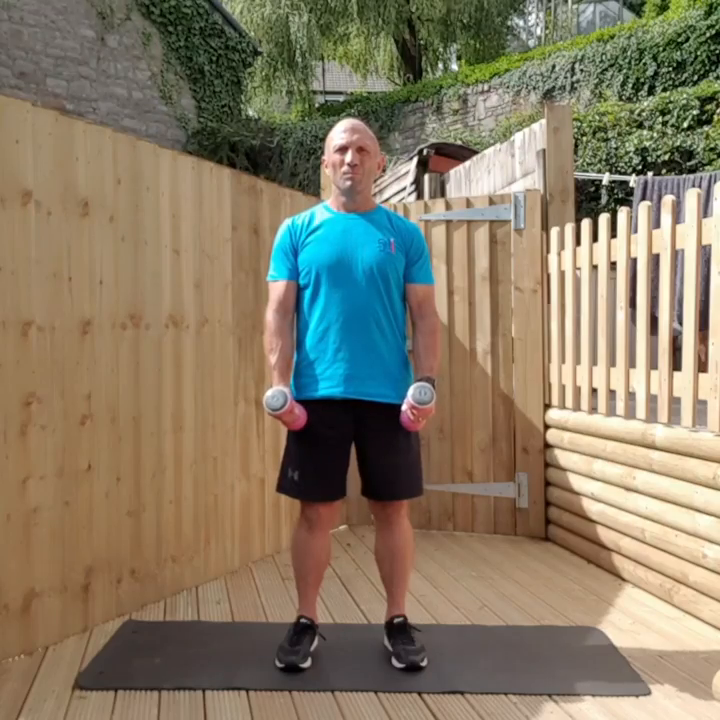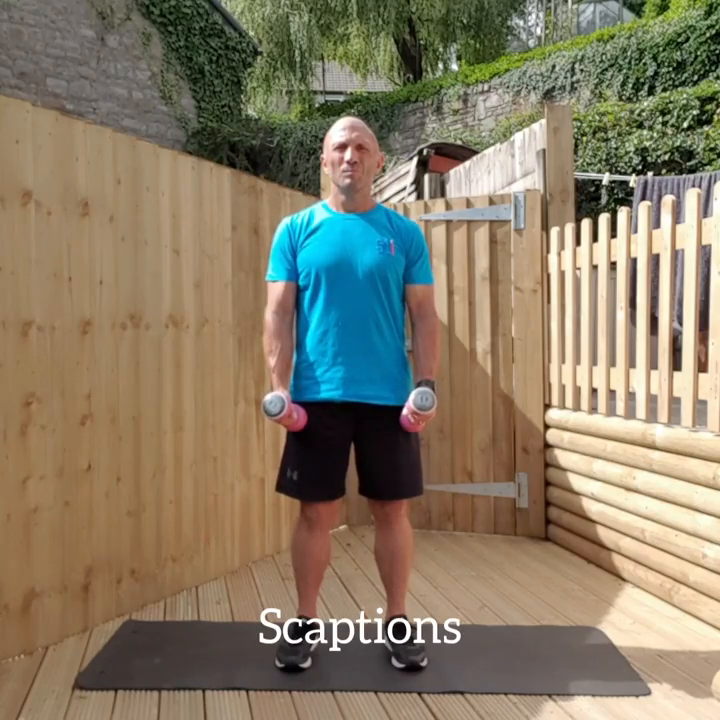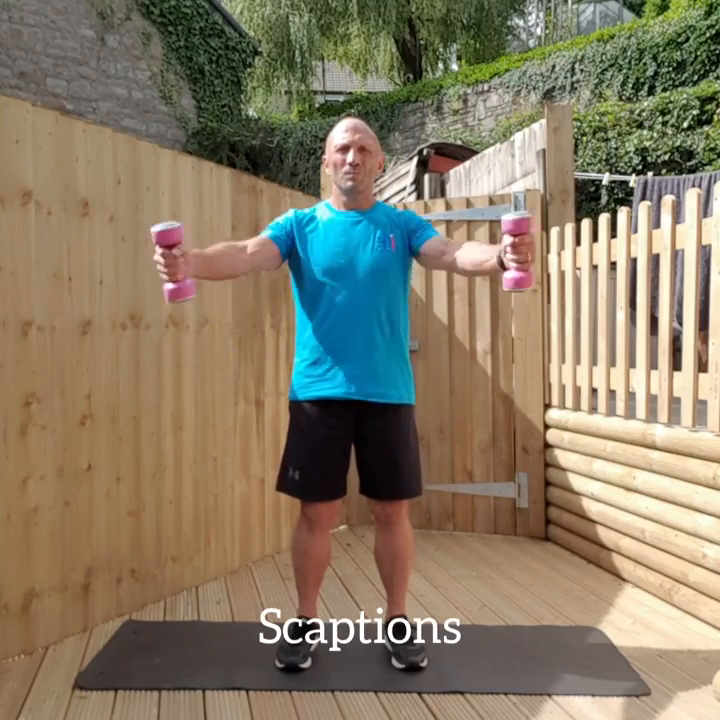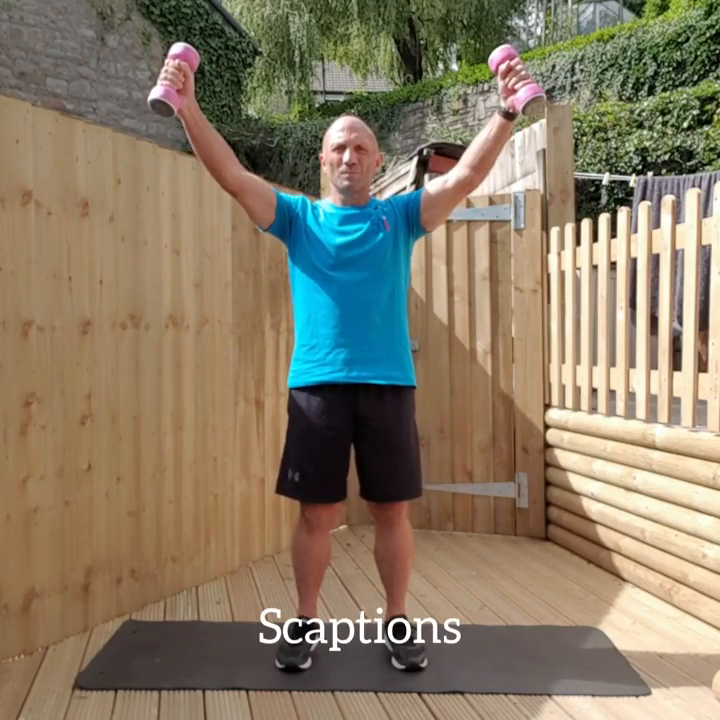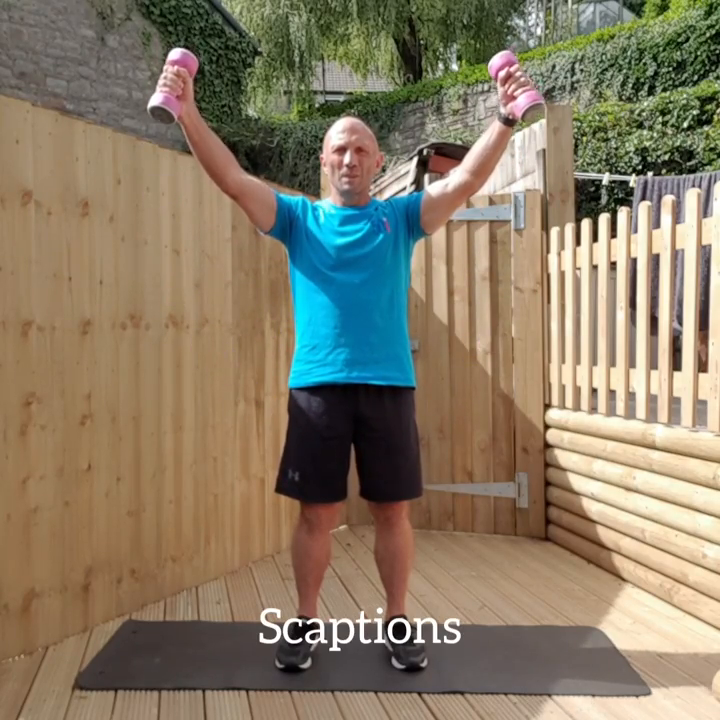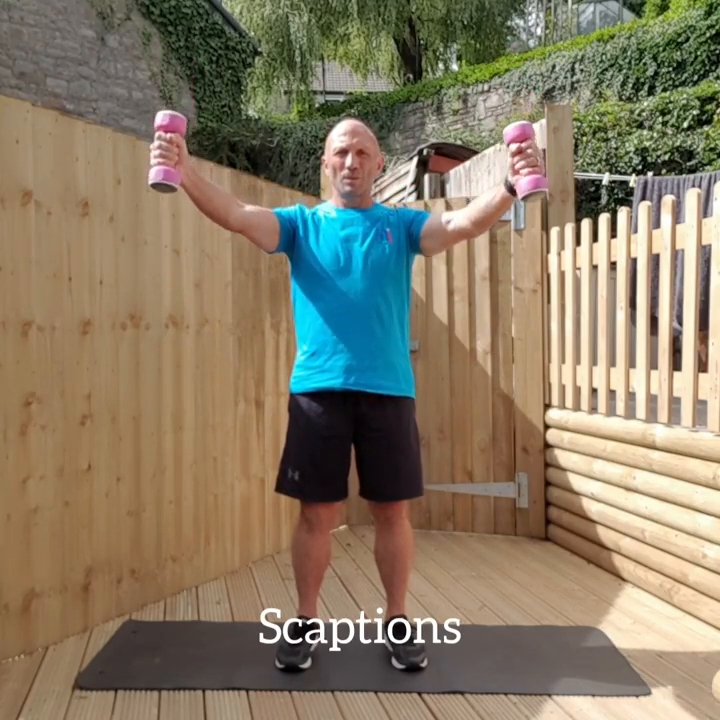
dt=0.7s
person 1, frame 1
left shoulder: (404, 234)
right shoulder: (297, 230)
left elbow: (424, 315)
right elbow: (279, 311)
left wrist: (426, 383)
right wrist: (279, 384)
left hip: (388, 395)
right hip: (318, 395)
left knee: (392, 510)
right knee: (316, 511)
left ankle: (397, 621)
right ankle: (305, 622)
person 1, frame 2
left shoulder: (404, 233)
right shoulder: (295, 230)
left elbow: (423, 315)
right elbow: (279, 313)
left wrist: (426, 386)
right wrist: (279, 387)
left hip: (388, 397)
right hip: (317, 396)
left knee: (392, 510)
right knee: (316, 512)
left ankle: (397, 621)
right ankle: (305, 621)
person 1, frame 3
left shoulder: (403, 225)
right shoulder: (300, 226)
left elbow: (454, 252)
right elbow: (245, 254)
left wrist: (502, 255)
right wrist: (190, 261)
left hip: (389, 393)
right hip: (318, 392)
left knee: (393, 510)
right knee: (316, 512)
left ankle: (397, 622)
right ankle: (305, 622)
person 1, frame 4
left shoulder: (401, 215)
right shoulder: (297, 217)
left elbow: (465, 175)
right elbow: (233, 176)
left wrist: (505, 112)
right wrist: (188, 109)
left hip: (389, 385)
right hip: (316, 385)
left knee: (393, 510)
right knee: (316, 513)
left ankle: (397, 621)
right ankle: (306, 621)
person 1, frame 5
left shoulder: (400, 217)
right shoulder: (298, 218)
left elbow: (466, 179)
right elbow: (233, 179)
left wrist: (505, 118)
right wrist: (188, 113)
left hip: (389, 385)
right hip: (316, 385)
left knee: (393, 511)
right knee: (316, 513)
left ankle: (397, 622)
right ankle: (305, 622)
person 1, frame 6
left shoulder: (402, 224)
right shoulder: (300, 223)
left elbow: (463, 223)
right elbow: (237, 214)
left wrist: (510, 185)
right wrist: (184, 172)
left hip: (388, 389)
right hip: (317, 388)
left knee: (393, 510)
right knee: (316, 512)
left ankle: (397, 622)
right ankle: (305, 622)
